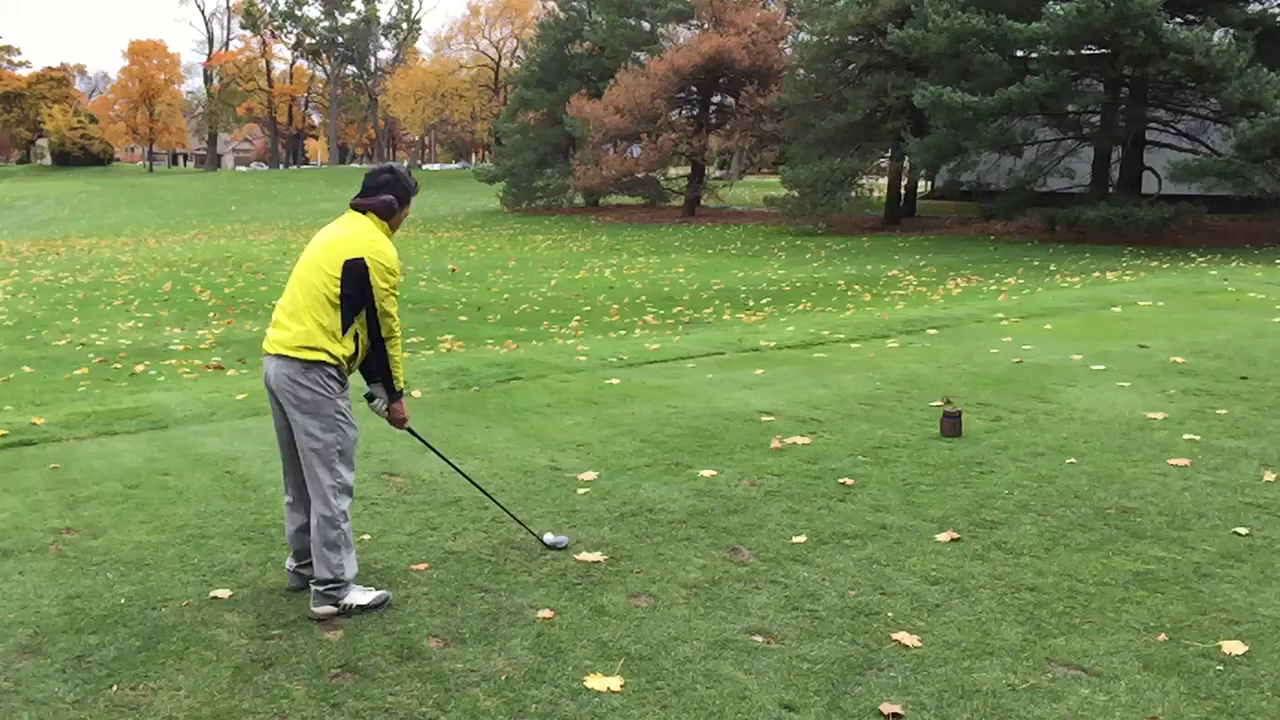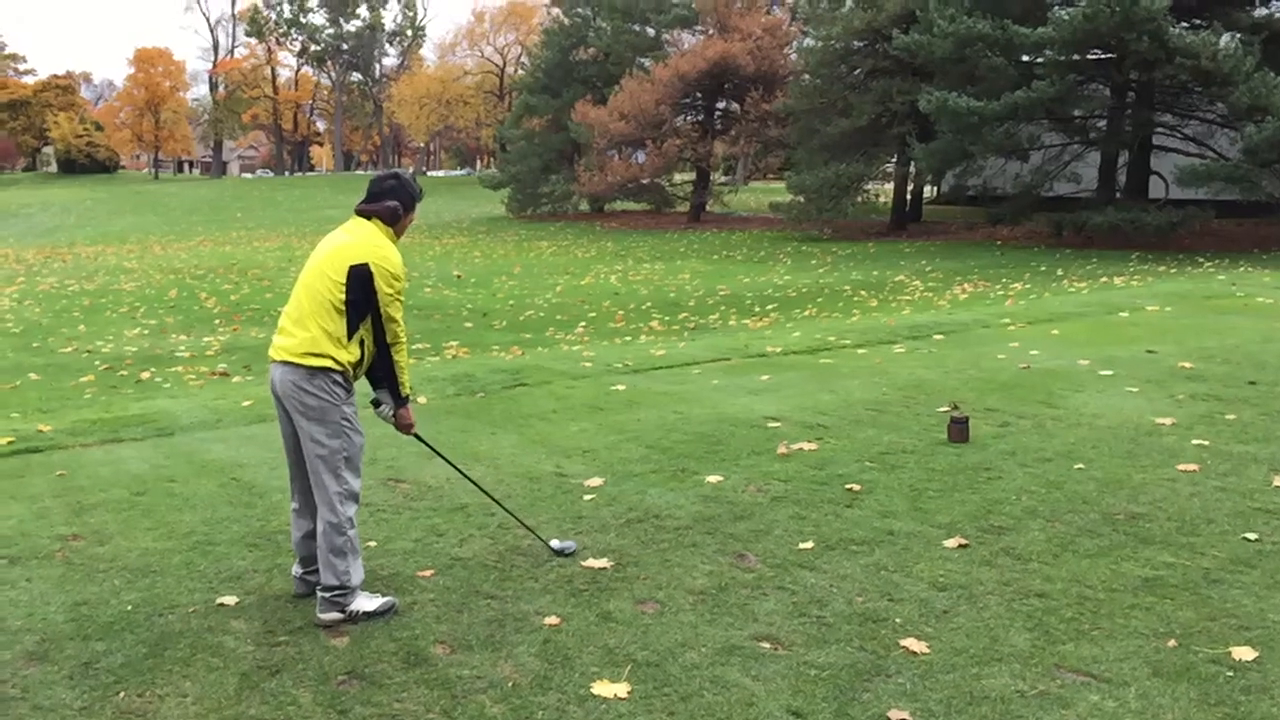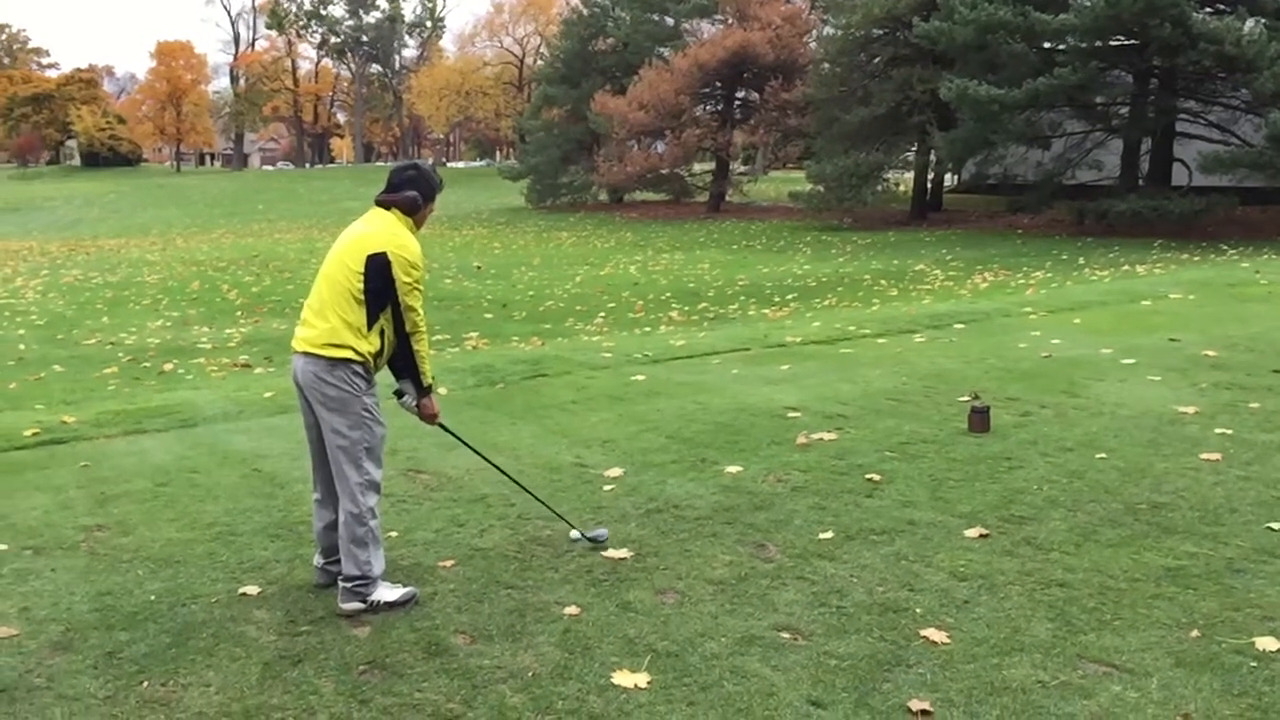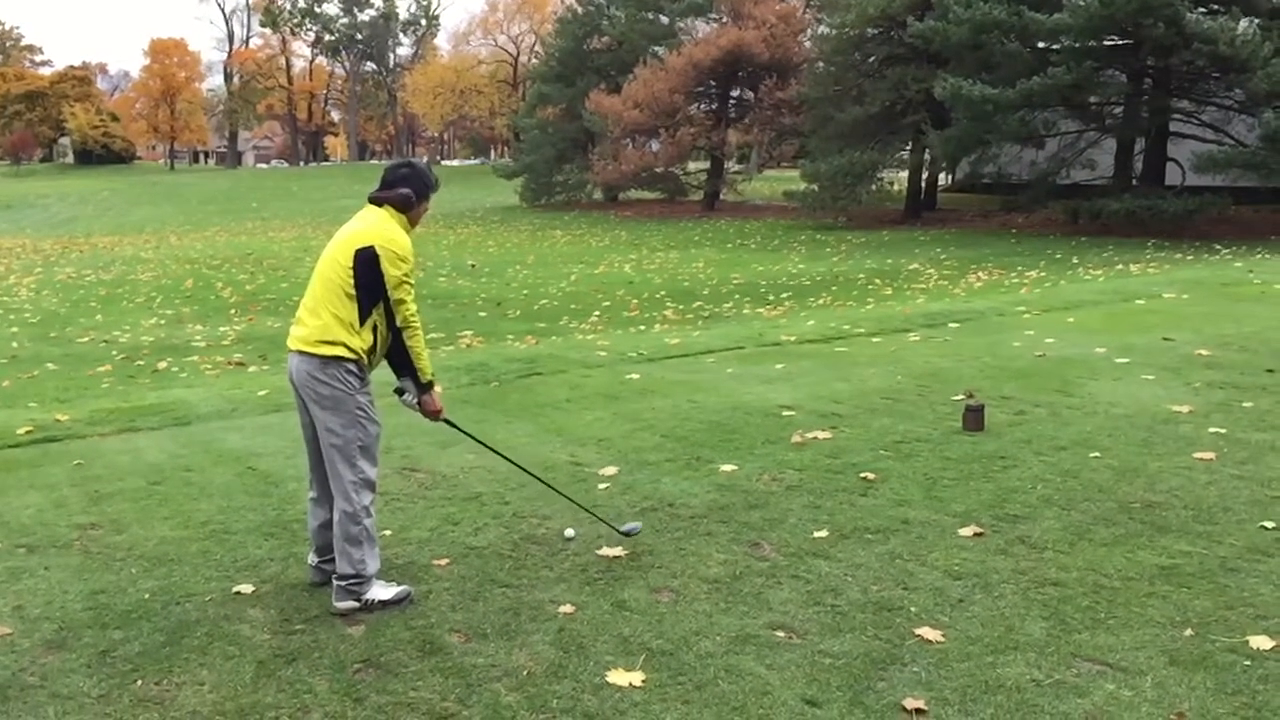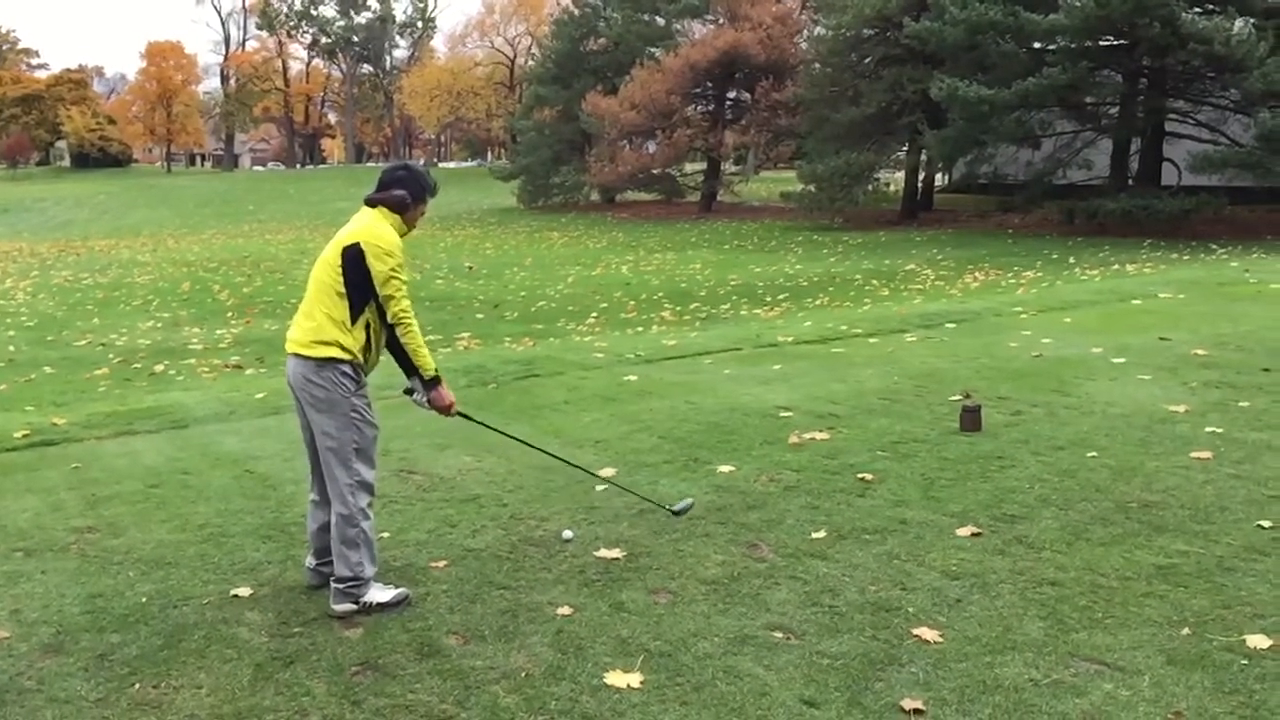
dt=1s
person 1, frame 1
left shoulder: (339, 231)
right shoulder: (377, 250)
right elbow: (383, 329)
left wrist: (375, 386)
right wrist: (394, 394)
left hip: (279, 359)
right hip: (311, 369)
left knee: (303, 475)
right knee: (331, 482)
left ankle: (303, 564)
right ankle: (333, 589)
person 1, frame 2
left shoulder: (344, 237)
right shoulder: (381, 255)
right elbow: (388, 334)
left wrist: (381, 392)
right wrist: (400, 400)
left hip: (285, 365)
right hip: (317, 375)
left knee: (309, 482)
right knee: (338, 489)
left ankle: (310, 570)
right ankle: (338, 596)
person 1, frame 3
left shoulder: (366, 227)
right shoulder: (400, 244)
right elbow: (408, 324)
left wrist: (405, 383)
right wrist: (423, 390)
left hip: (308, 357)
right hip: (339, 366)
left knee: (332, 473)
right knee: (359, 479)
left ankle: (331, 560)
right ankle: (360, 586)
person 1, frame 4
left shoulder: (363, 225)
right shoulder: (391, 239)
right elbow: (403, 320)
left wrist: (407, 381)
right wrist: (425, 385)
left hip: (305, 355)
right hip: (334, 364)
left knee: (329, 470)
right knee: (354, 477)
left ankle: (326, 560)
right ankle: (355, 584)
person 1, frame 5
left shoulder: (363, 228)
right shoulder: (380, 238)
left elbow: (382, 317)
right elbow: (399, 318)
left wrist: (417, 379)
right wrist: (432, 380)
left hip: (306, 360)
right hip: (330, 366)
left knee: (330, 473)
right knee: (352, 479)
left ankle: (324, 562)
right ankle: (353, 587)
